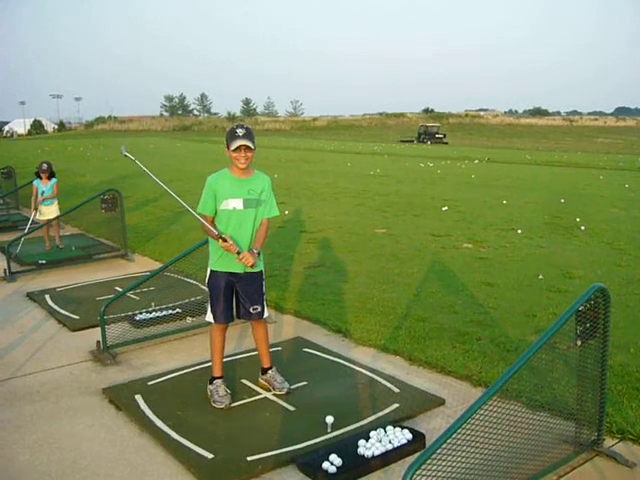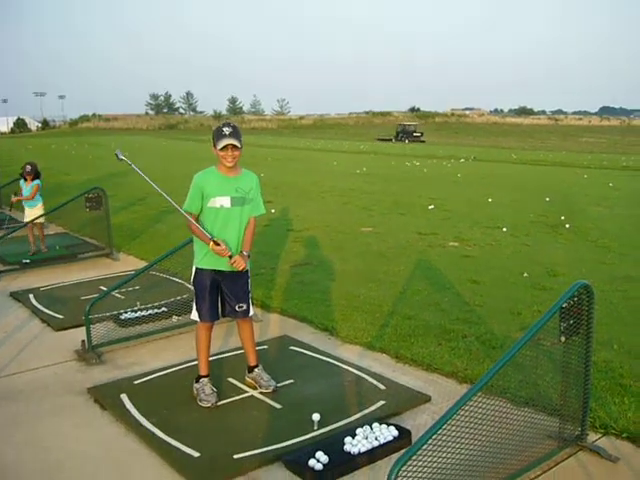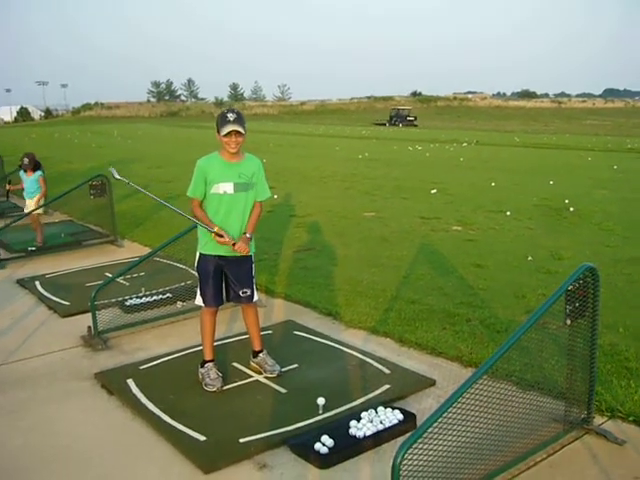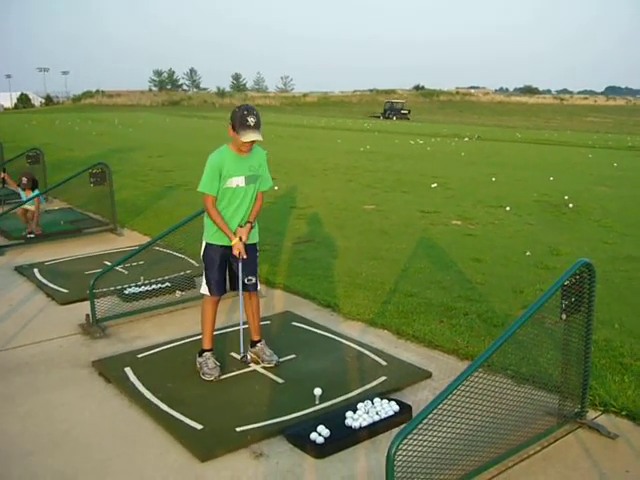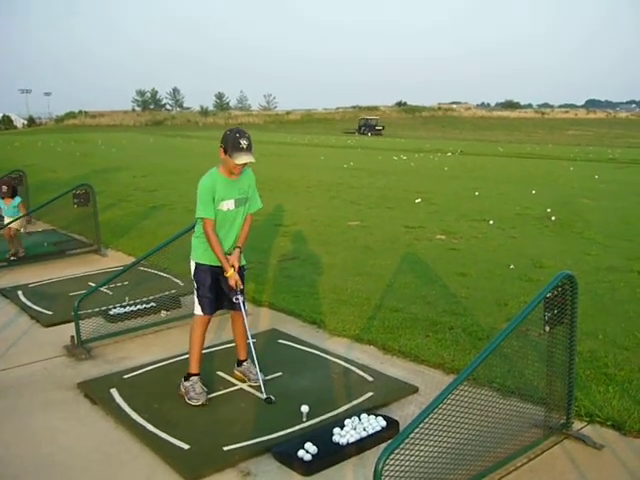
dt=0.5s
person 1, frame 1
left shoulder: (263, 181)
right shoulder: (215, 181)
left elbow: (265, 222)
right elbow: (206, 221)
left wrist: (254, 251)
right wrist: (221, 239)
left hip: (252, 265)
right hip: (221, 265)
left knee: (259, 318)
right knee: (220, 322)
left ankle: (267, 372)
right ankle: (217, 380)
person 1, frame 2
left shoulder: (251, 180)
right shoulder: (202, 179)
left elbow: (251, 221)
right elbow: (191, 220)
left wrist: (244, 254)
right wrist: (211, 243)
left hip: (237, 264)
right hip: (206, 263)
left knee: (244, 316)
right knee: (205, 320)
left ankle: (253, 370)
right ankle: (203, 379)
person 1, frame 3
left shoulder: (254, 165)
right shoulder: (205, 165)
left elbow: (257, 205)
right elbow: (195, 206)
left wrist: (246, 237)
right wrist: (214, 230)
left hip: (241, 248)
right hip: (210, 249)
left knee: (249, 301)
right knee: (210, 306)
left ankle: (258, 354)
right ankle: (208, 364)
person 1, frame 4
left shoulder: (260, 156)
right shoulder: (217, 159)
left elbow: (260, 195)
right elbow: (209, 205)
left wrist: (248, 226)
right wrist: (232, 238)
left hip: (248, 238)
right hip: (217, 239)
left knee: (251, 291)
right knee: (213, 294)
left ankle: (256, 344)
right ankle: (205, 353)
person 1, frame 5
left shoulder: (249, 177)
right shoulder: (208, 182)
left elbow: (248, 216)
right elbow: (209, 229)
left wrist: (237, 251)
right wrist: (227, 268)
left hip: (234, 257)
right hip: (206, 258)
left knee: (238, 310)
right knee: (204, 314)
left ankle: (242, 363)
right ankle: (191, 378)
